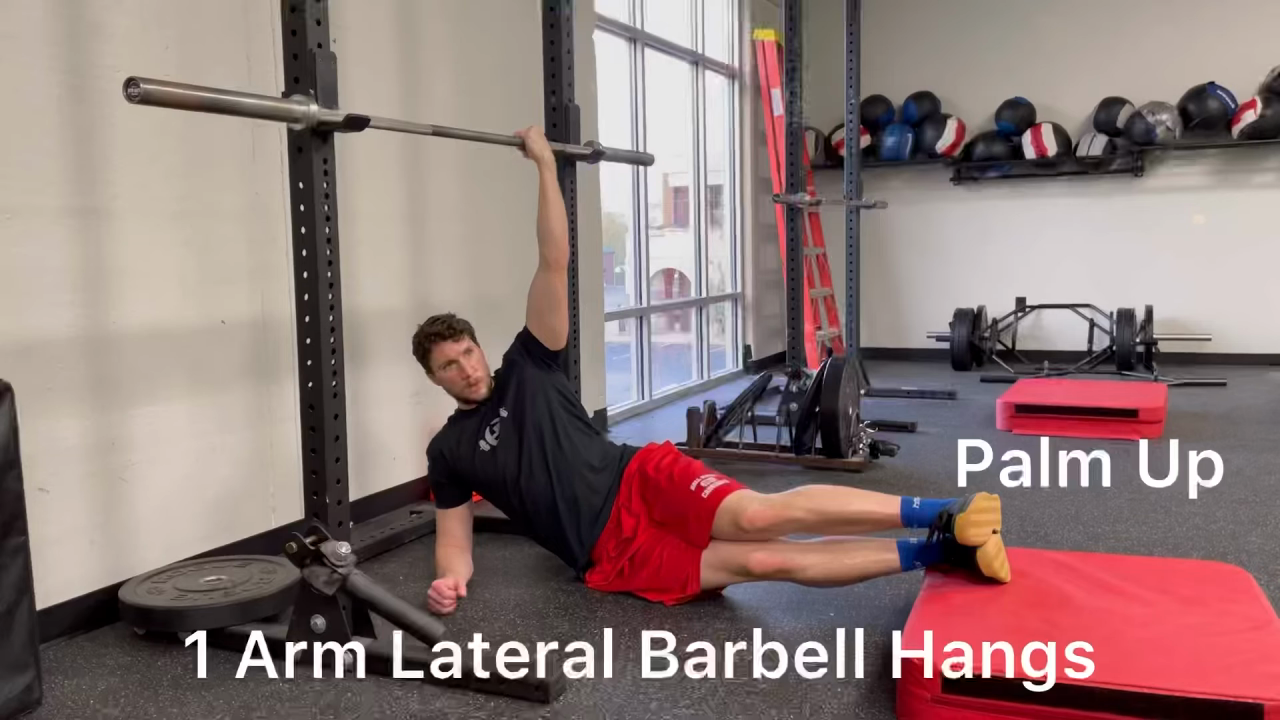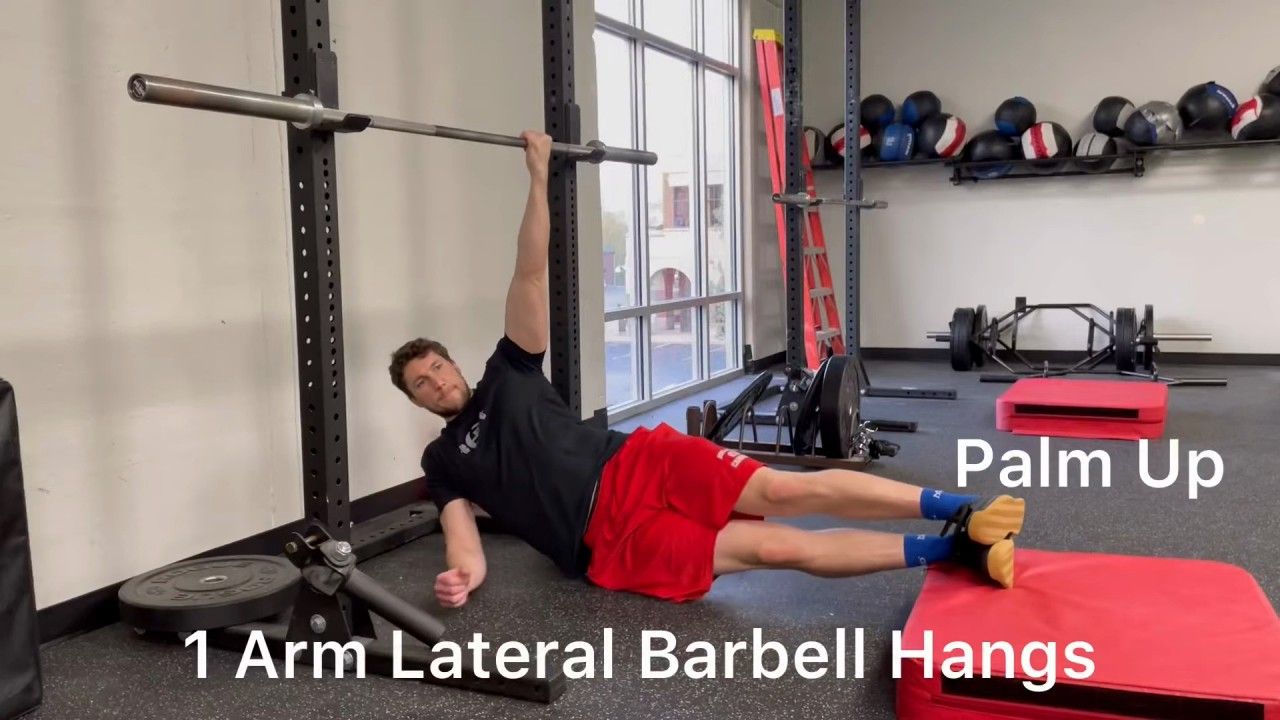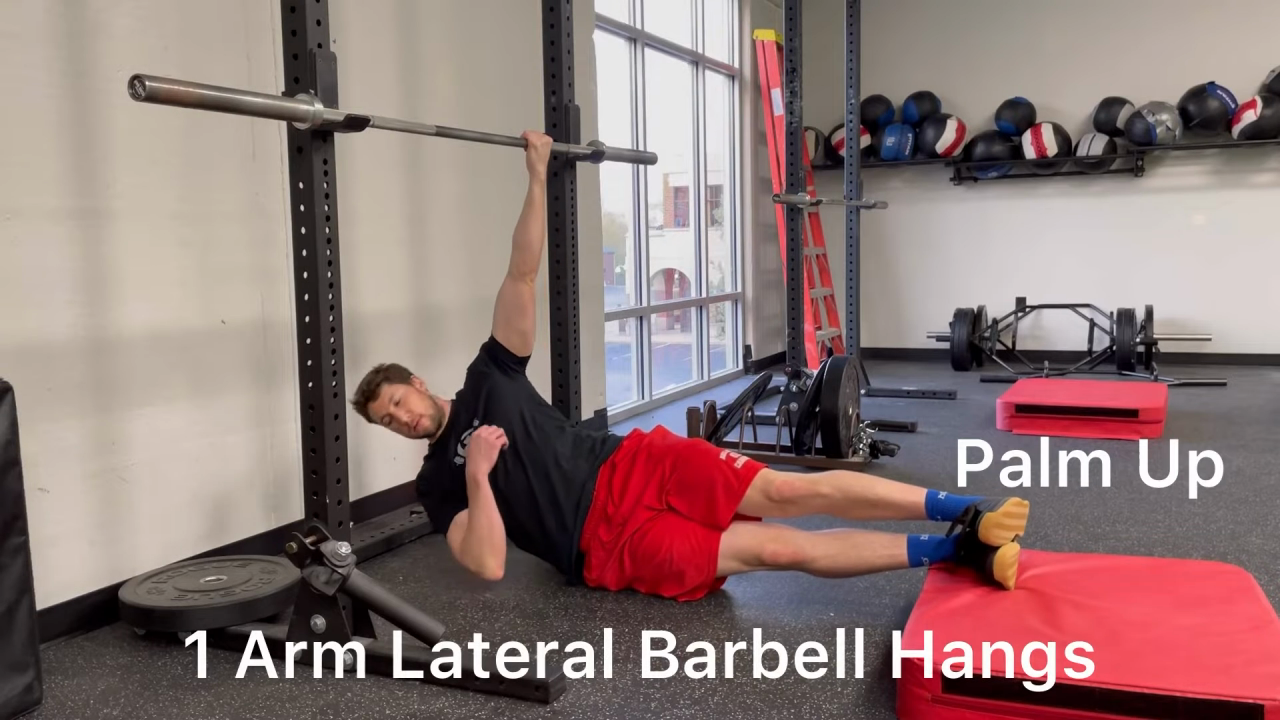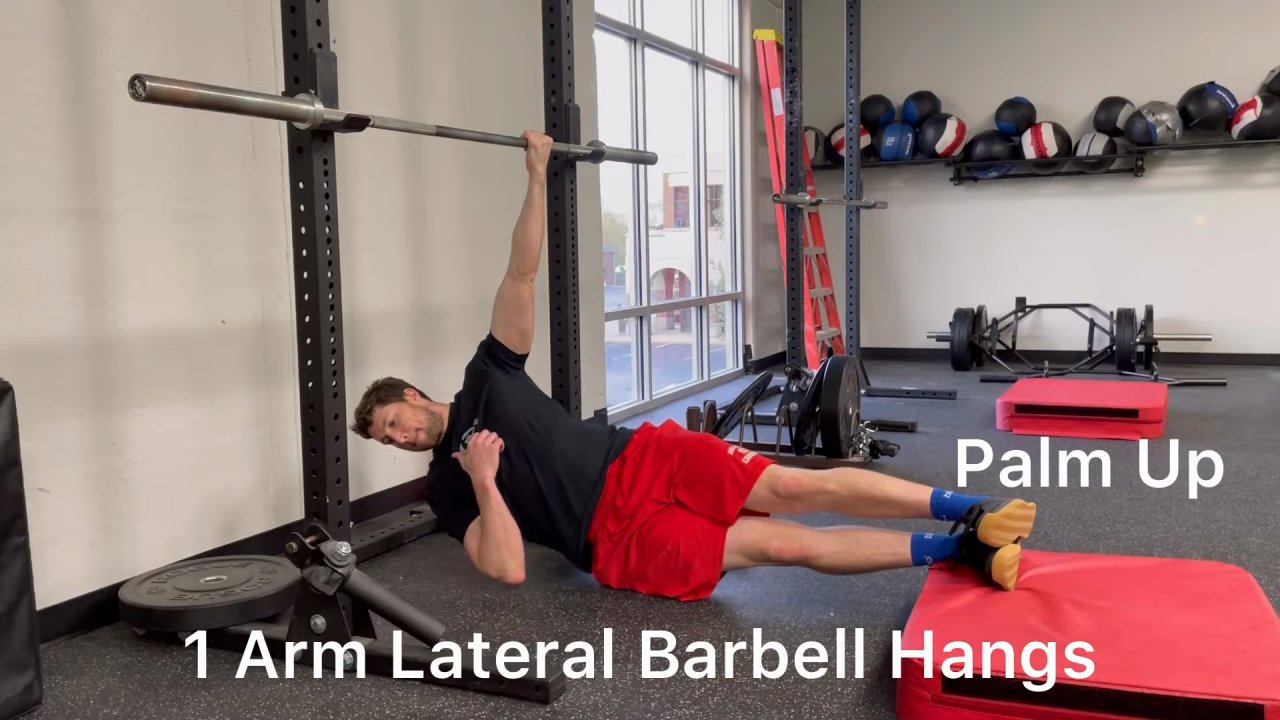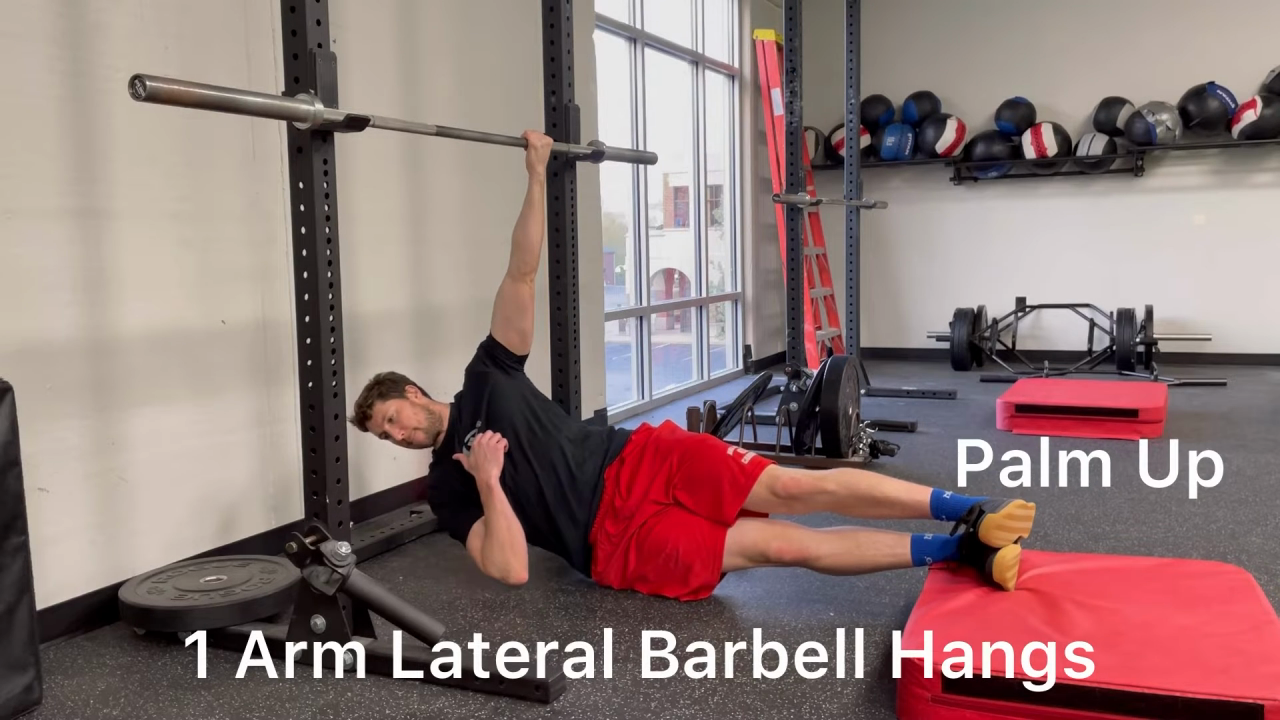
dt=1s
person 1, frame 1
left shoulder: (527, 366)
right shoulder: (450, 450)
left elbow: (554, 266)
right elbow: (454, 541)
left wrist: (545, 164)
right wrist: (450, 581)
left hip: (641, 481)
right hip: (612, 555)
left knee: (757, 517)
right knee: (766, 561)
left ankle: (943, 517)
right ankle: (939, 551)
person 1, frame 2
left shoulder: (508, 373)
right shoulder: (444, 459)
left elbow: (530, 276)
right elbow: (466, 546)
left wrist: (539, 176)
right wrist: (460, 577)
left hip: (639, 465)
right hip: (612, 540)
left knee: (781, 490)
right knee: (777, 546)
left ankle: (960, 513)
right ankle: (949, 546)
person 1, frame 3
left shoulder: (490, 380)
right shoulder: (438, 482)
left elbow: (522, 275)
right elbow: (488, 564)
left wrist: (537, 175)
right wrist: (477, 474)
left hip: (635, 467)
right hip: (611, 544)
left knee: (785, 491)
right knee: (780, 547)
left ankle: (965, 515)
right ankle: (952, 549)
person 1, frame 4
left shoulder: (487, 376)
right shoulder: (447, 486)
left elbow: (521, 274)
right elbow: (508, 568)
left wrist: (536, 174)
right wrist: (482, 480)
left hip: (644, 459)
right hip: (620, 537)
left knee: (795, 486)
right knee: (786, 543)
left ankle: (971, 514)
right ankle: (954, 548)
person 1, frame 5
left shoulder: (488, 377)
right shoulder: (449, 487)
left elbow: (521, 273)
right elbow: (512, 570)
left wrist: (536, 173)
right wrist: (488, 480)
left hip: (642, 459)
right hip: (619, 538)
left knee: (794, 486)
right knee: (783, 543)
left ankle: (970, 513)
right ankle: (954, 548)
